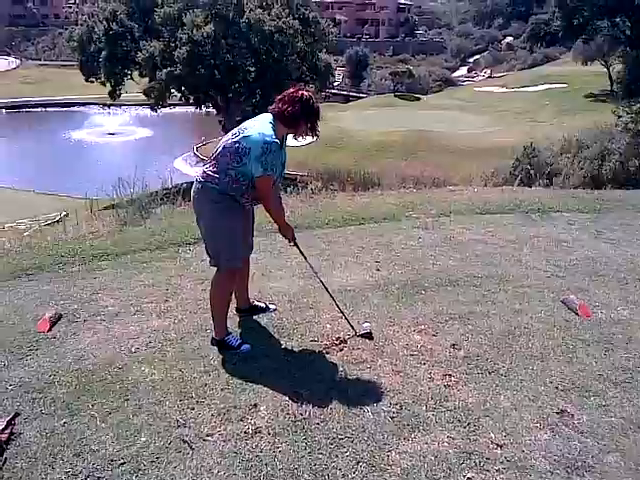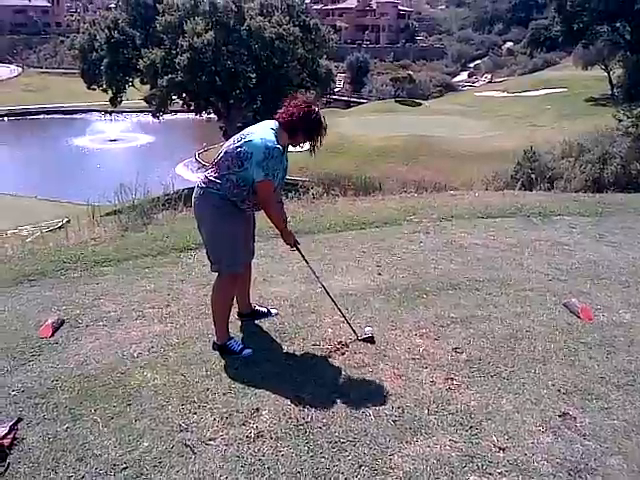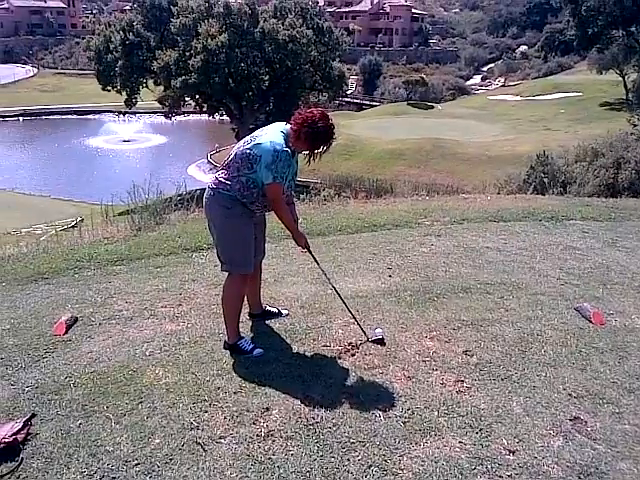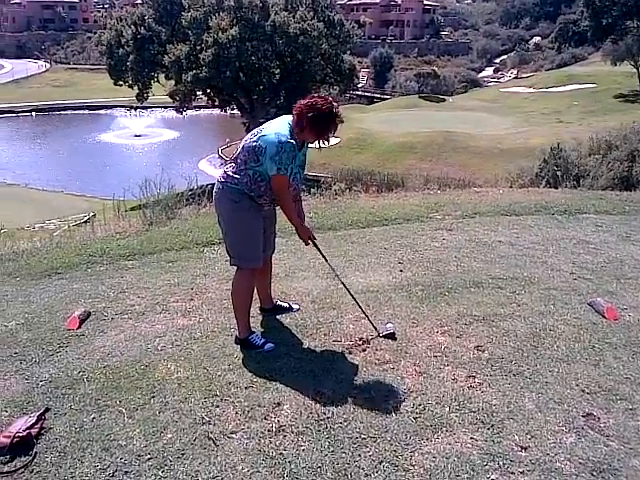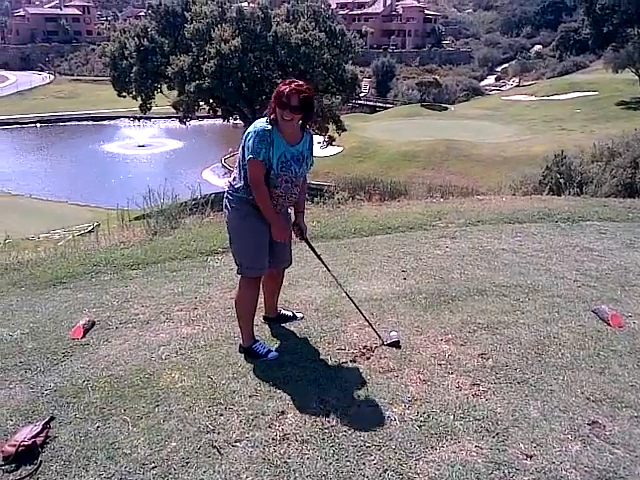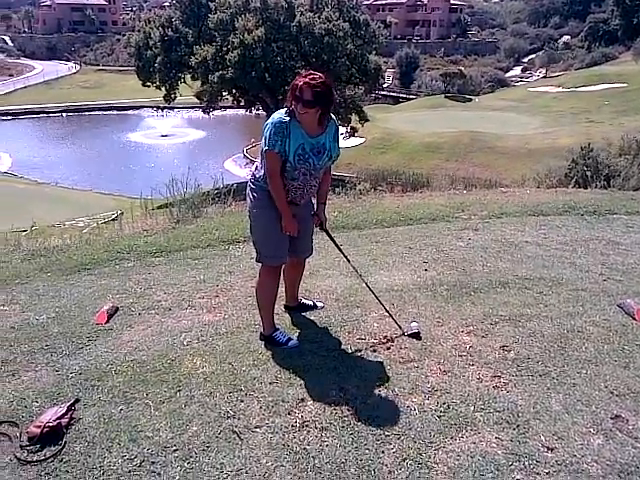
dt=0.5s
person 1, frame 1
left shoulder: (271, 125)
right shoulder: (265, 141)
left elbow: (271, 181)
right elbow: (265, 193)
left wrist: (280, 210)
right wrist: (283, 225)
left hip: (236, 196)
right hip: (216, 199)
left knee: (242, 254)
right knee: (228, 266)
left ankle: (244, 304)
right ankle: (220, 335)
person 1, frame 2
left shoulder: (274, 131)
right shoulder: (266, 147)
left elbow: (273, 187)
right elbow: (266, 199)
left wrist: (281, 212)
right wrist: (284, 231)
left hip: (237, 202)
right hip: (216, 204)
left knee: (244, 259)
right knee: (229, 271)
left ankle: (245, 309)
right ankle: (222, 339)
person 1, frame 3
left shoulder: (286, 133)
right shoulder: (276, 151)
left elbow: (284, 187)
right elbow: (276, 201)
left wrist: (293, 212)
right wrist: (296, 233)
left hip: (249, 203)
right hip: (227, 205)
left knee: (254, 260)
right knee: (240, 271)
left ankle: (256, 309)
right ankle: (233, 338)
person 1, frame 4
left shoulder: (298, 133)
right shoulder: (281, 143)
left elbow: (293, 178)
right elbow: (281, 192)
left wrist: (299, 208)
right wrist: (300, 225)
left hip: (260, 198)
right hip: (237, 199)
left knee: (264, 256)
right knee: (249, 266)
left ankle: (267, 304)
right ankle: (244, 333)
person 1, frame 5
left shoulder: (306, 136)
right shoulder: (261, 132)
left elbow: (301, 179)
right elbow: (256, 183)
left wrist: (299, 216)
right wrist: (275, 223)
left hip: (276, 208)
right hip: (246, 208)
left knee: (278, 266)
right knee: (252, 274)
left ankle: (272, 313)
right ankle: (248, 341)
person 1, frame 6
left shoulder: (331, 127)
right shoulder: (279, 124)
left elbow: (325, 169)
right elbow: (273, 175)
left wrist: (320, 206)
right wrist: (286, 215)
left hip: (301, 200)
right hip: (268, 198)
left knee: (298, 255)
right knee: (272, 263)
left ankle: (293, 301)
right ankle: (268, 329)
